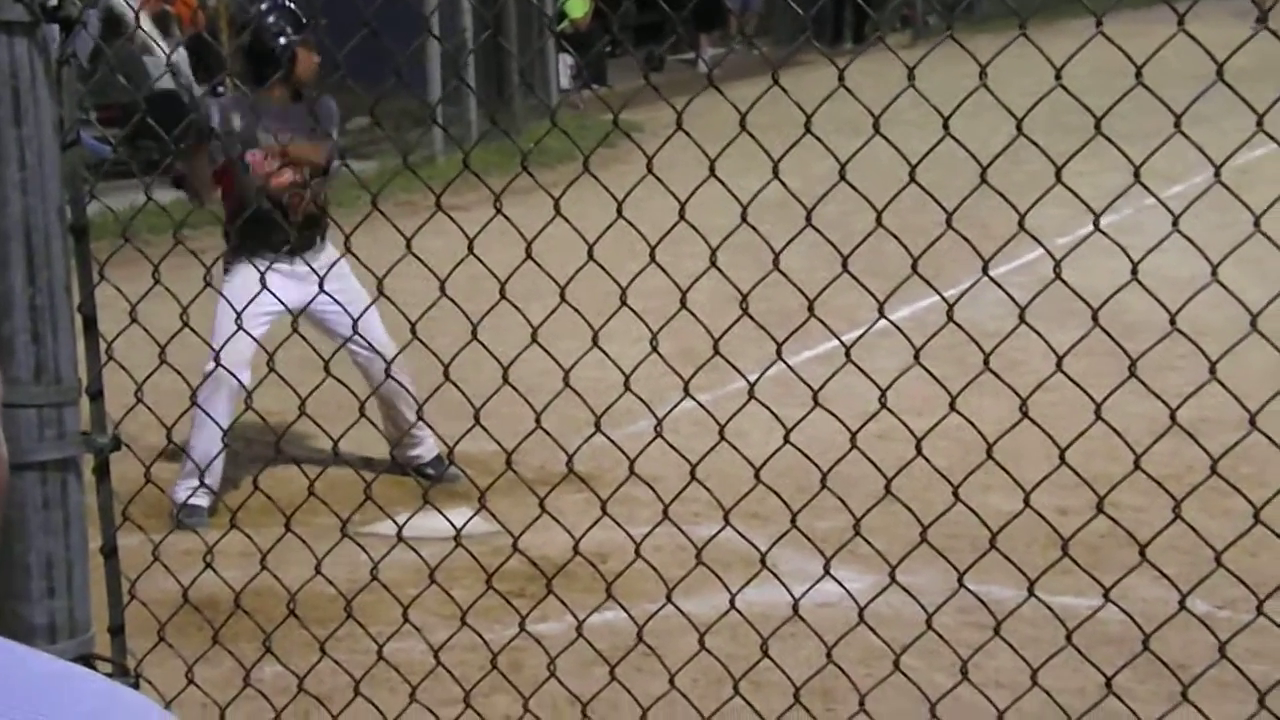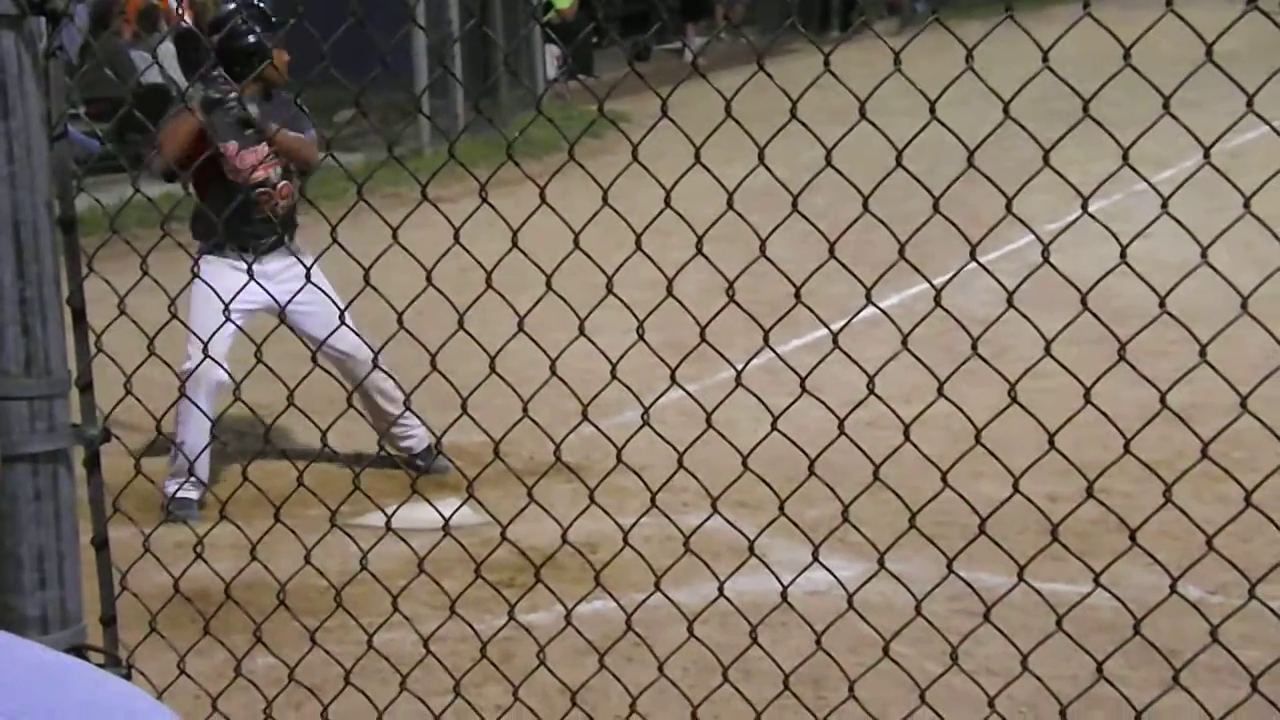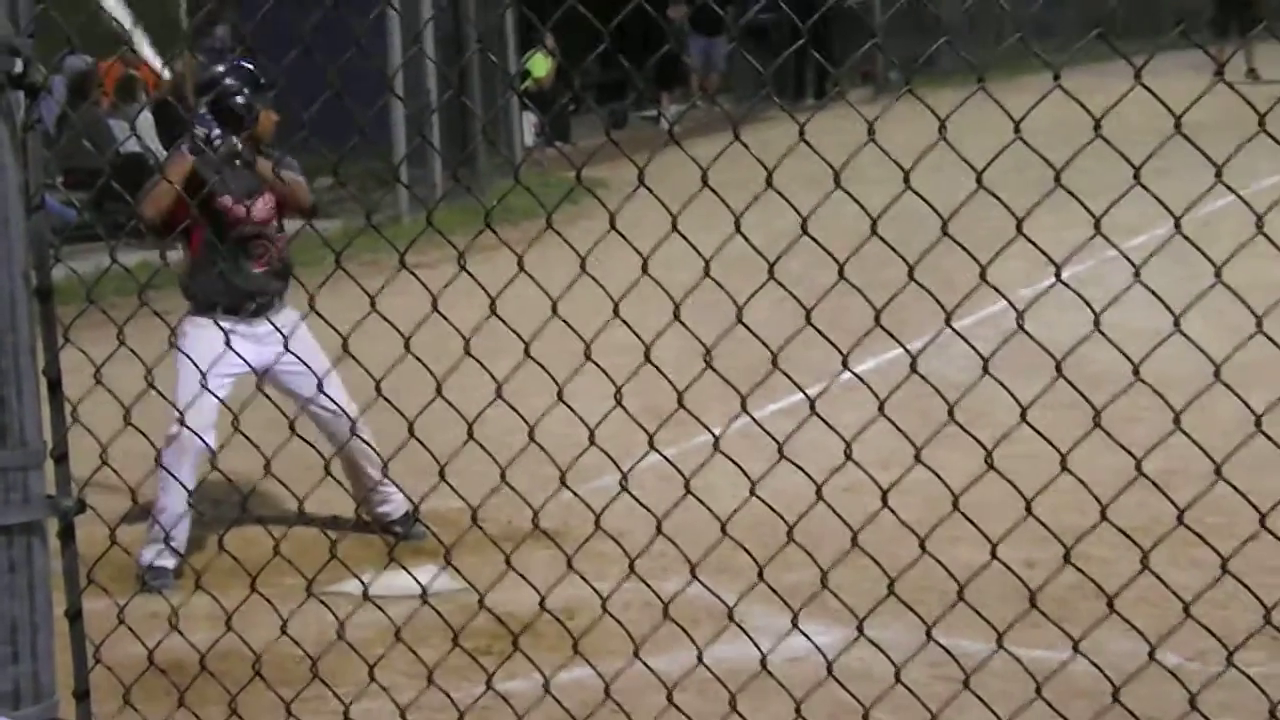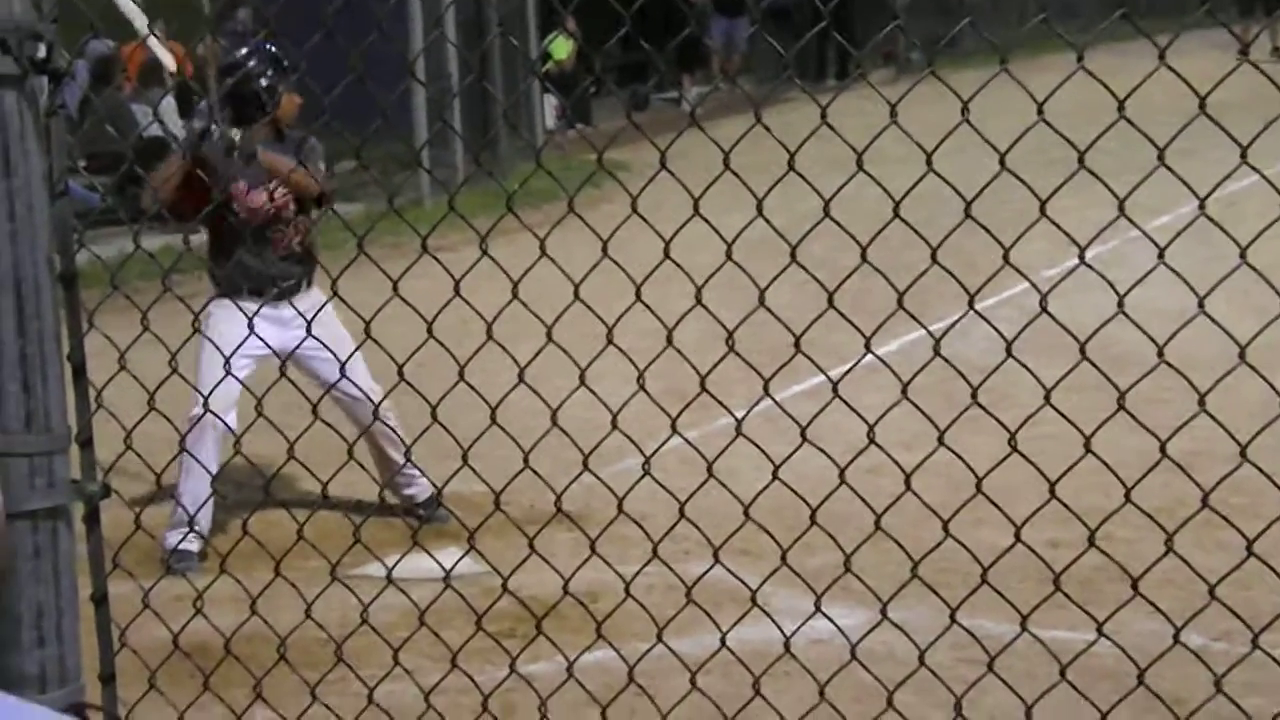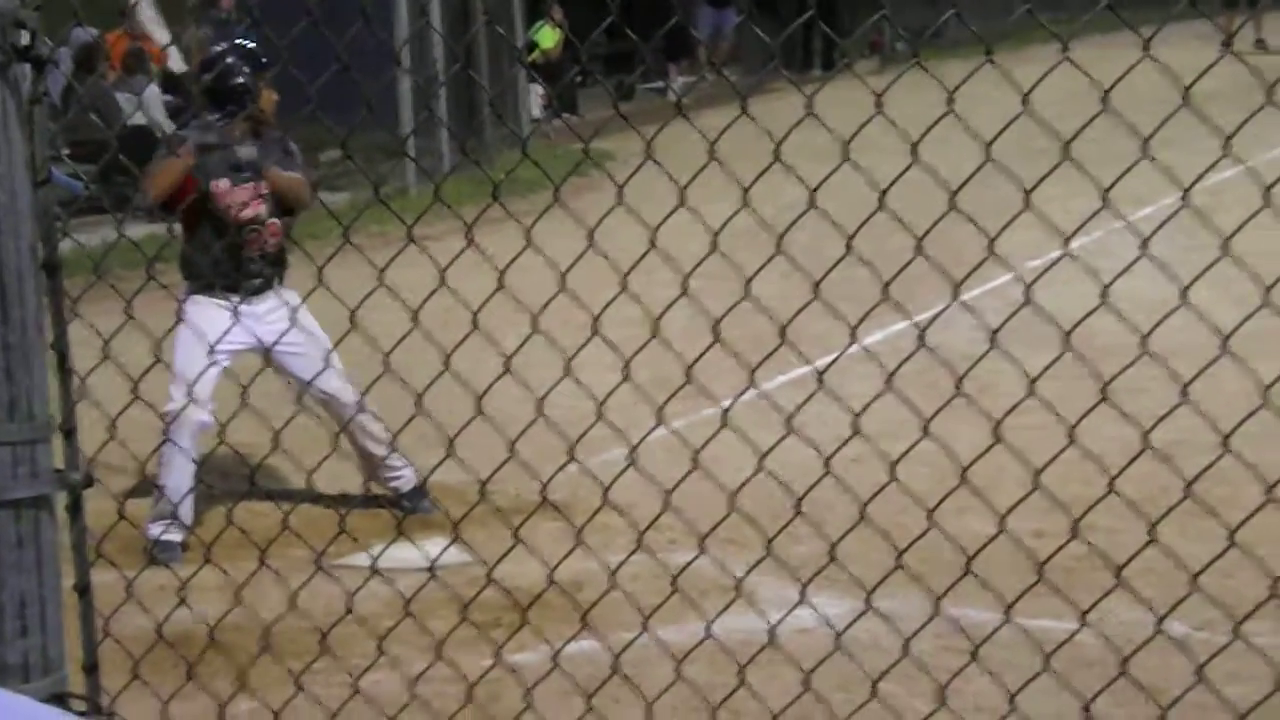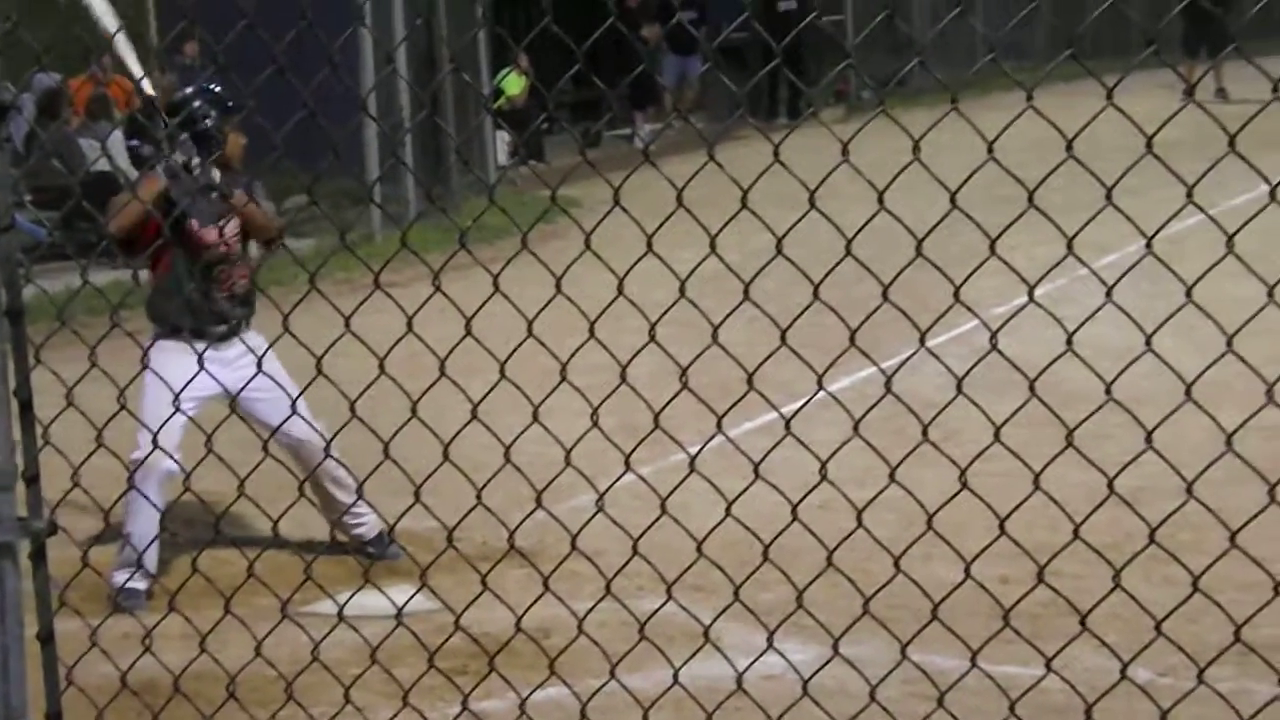
dt=0.4s
person 1, frame 1
left shoulder: (318, 107)
right shoulder: (228, 110)
left elbow: (319, 158)
right elbow: (199, 189)
left wrist: (259, 136)
right wrist: (211, 136)
left hip: (318, 259)
right hip: (252, 266)
left knee: (380, 354)
right knee: (226, 369)
left ankle: (417, 450)
right ankle: (195, 487)
person 1, frame 2
left shoulder: (287, 108)
right shoulder: (208, 112)
left elbow: (310, 156)
right elbow: (162, 158)
left wrist: (261, 122)
right wrist: (200, 104)
left hip: (287, 260)
right hip: (224, 266)
left knee: (354, 352)
right knee: (202, 369)
left ankle: (412, 440)
right ankle: (184, 481)
person 1, frame 3
left shoulder: (275, 164)
right shoulder: (195, 168)
left elbow: (303, 200)
right elbow: (150, 213)
left wrist: (247, 158)
right wrist: (191, 149)
left hip: (277, 321)
right hip: (213, 327)
left knee: (341, 414)
right knee: (187, 435)
left ankle: (390, 509)
right ankle: (161, 548)
person 1, frame 4
left shoulder: (301, 147)
right shoulder: (211, 156)
left elbow: (314, 188)
right elbow: (153, 197)
left wrist: (253, 151)
right wrist: (191, 145)
left hip: (303, 303)
right hip: (237, 311)
left knee: (365, 398)
right knee: (210, 416)
left ankle: (416, 491)
right ankle: (185, 532)
person 1, frame 5
left shoulder: (277, 147)
right shoulder: (197, 149)
left elbow: (303, 197)
right elbow: (150, 196)
left wrist: (254, 163)
right wrist: (189, 147)
left hip: (275, 301)
right hip: (212, 307)
left knee: (341, 395)
right knee: (186, 410)
left ankle: (400, 482)
right ankle: (168, 522)
person 1, frame 6
left shoulder: (241, 190)
right shoulder: (165, 191)
left elbow: (273, 231)
right elbow: (113, 225)
left wrist: (222, 186)
right wrist: (164, 173)
left hip: (243, 345)
right hip: (179, 351)
left knee: (307, 439)
right knee: (152, 459)
left ankle: (363, 529)
right ankle: (132, 571)
